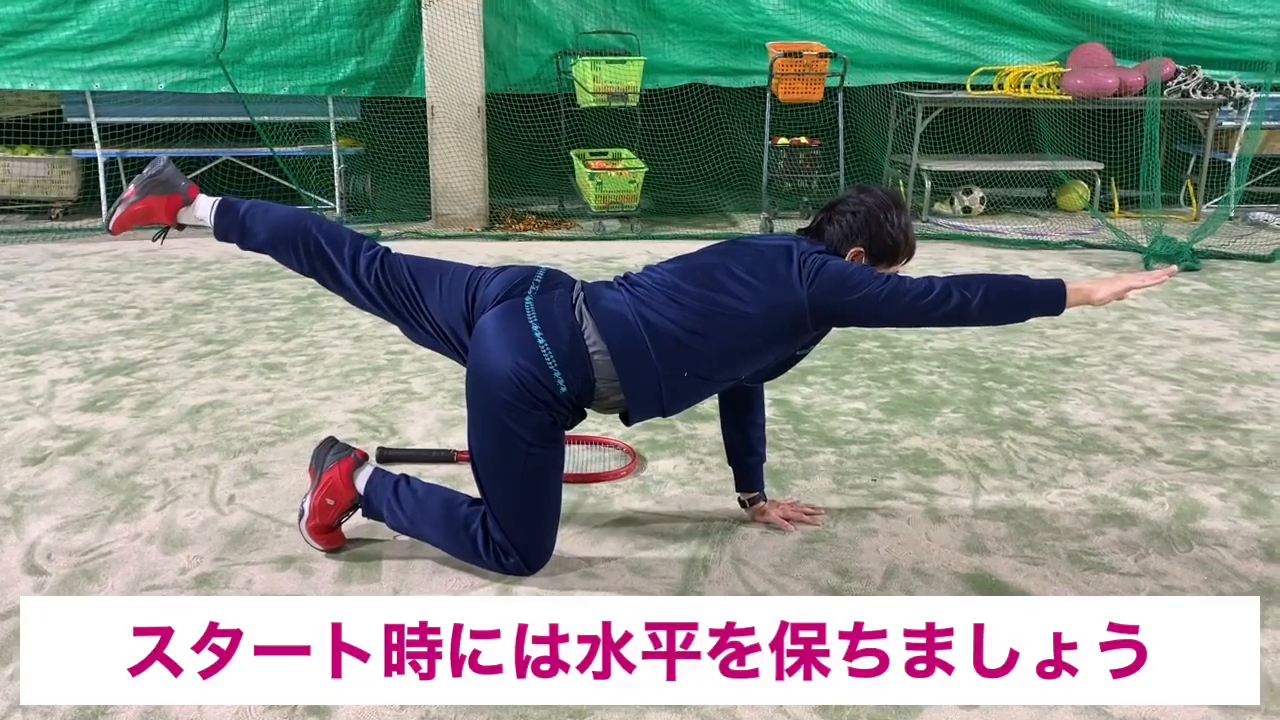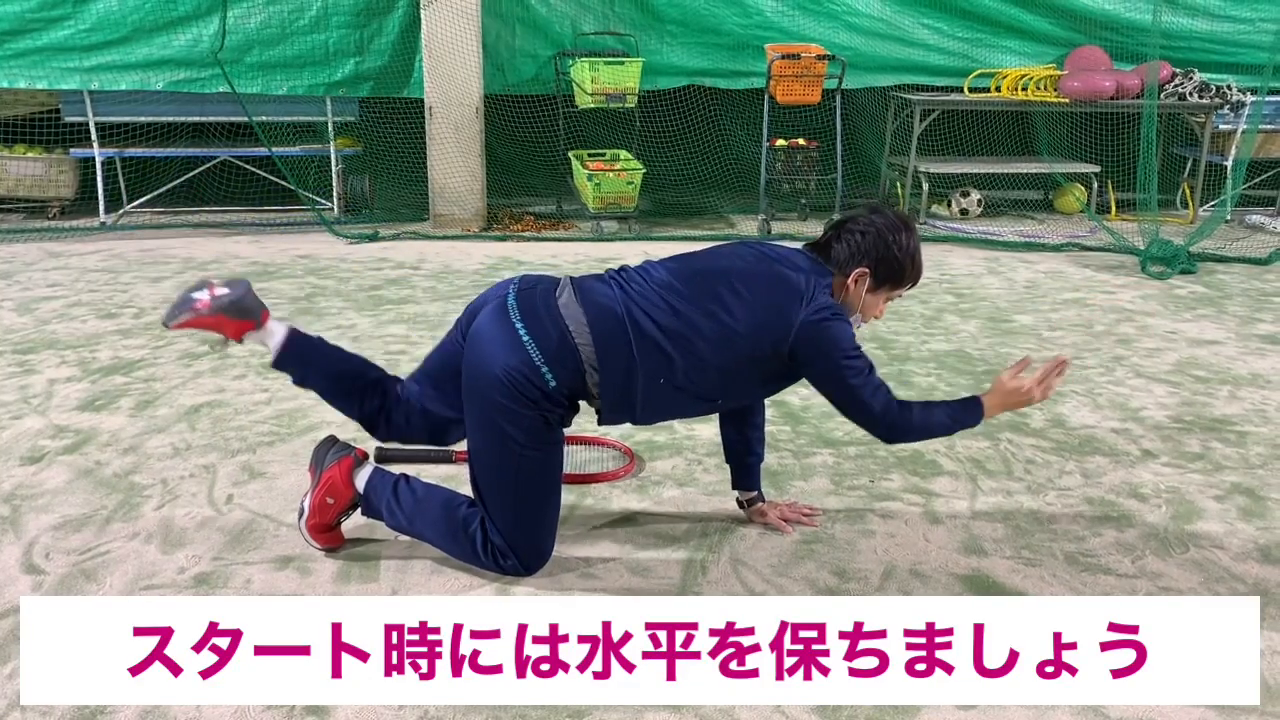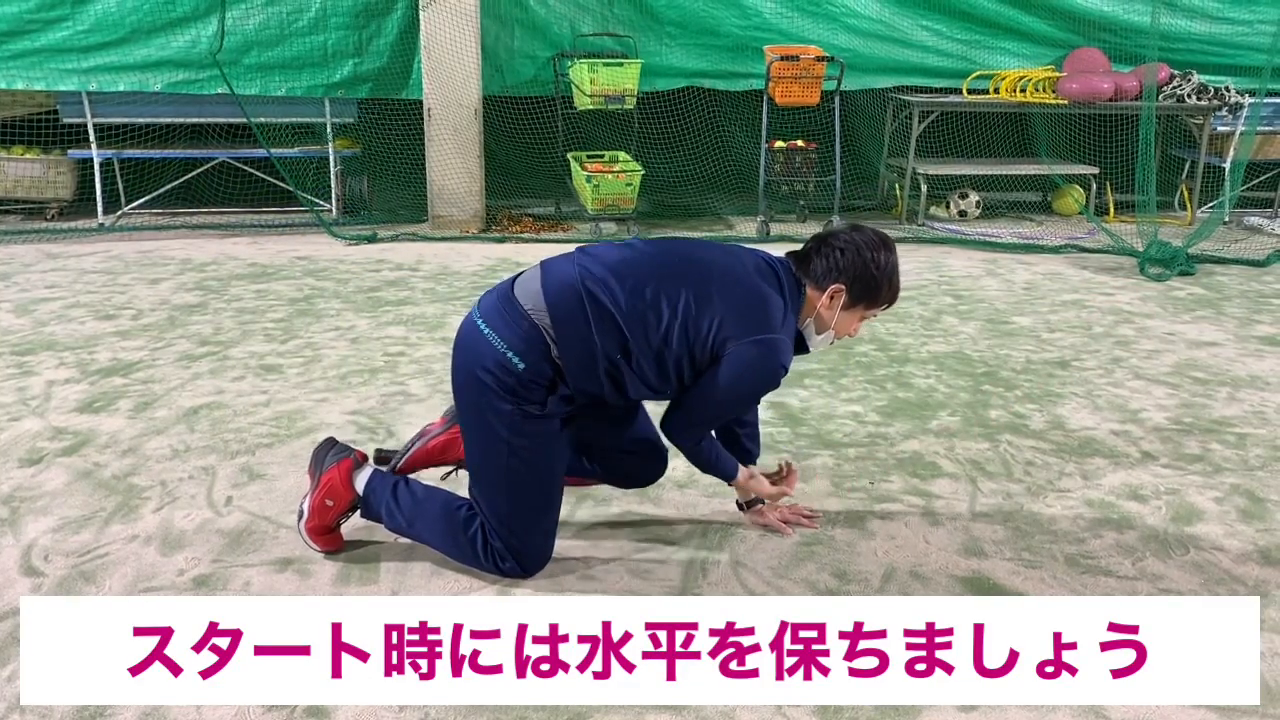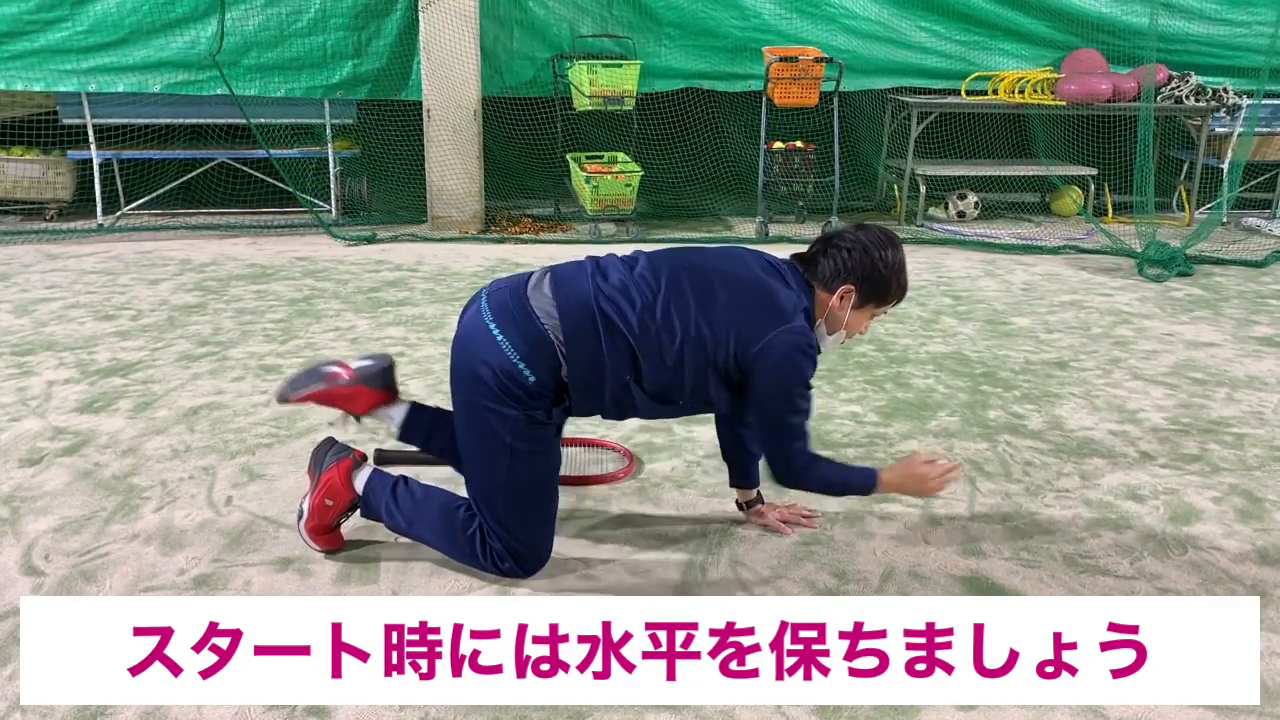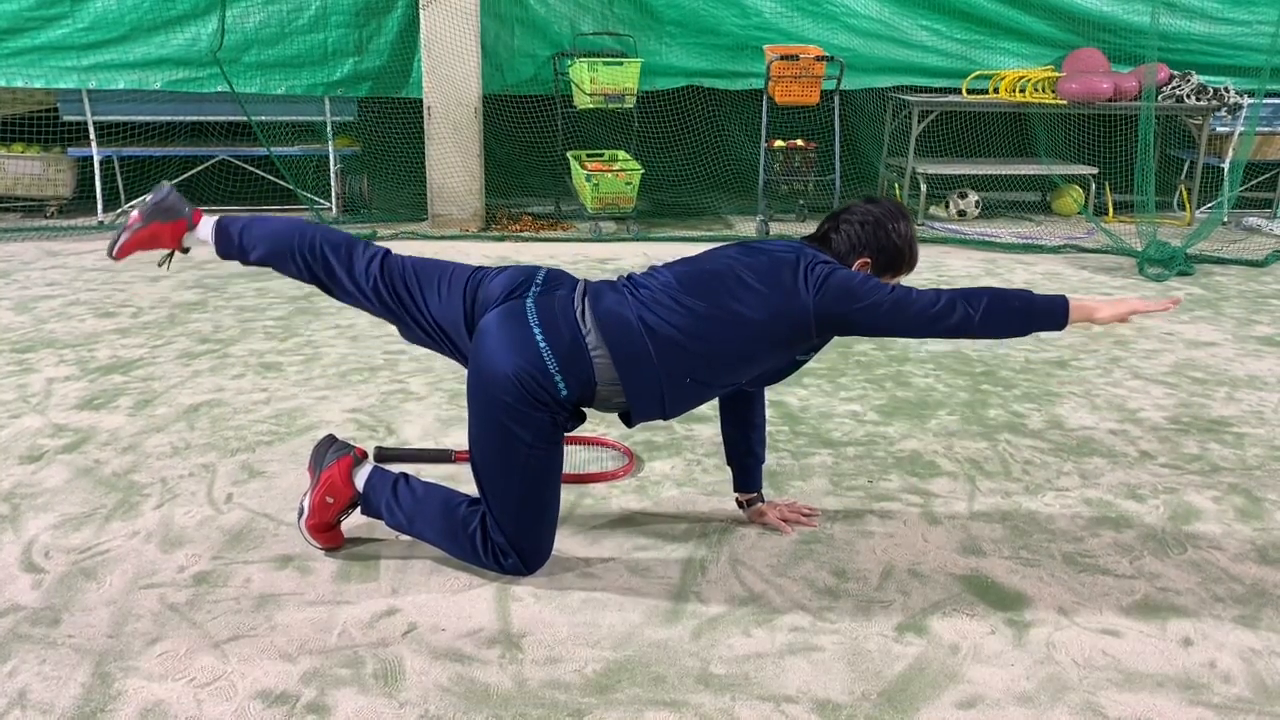
dt=1s
person 1, frame 1
left shoulder: (765, 258)
right shoulder: (817, 284)
left elbow: (739, 383)
right elbow: (949, 299)
left wrist: (754, 495)
right wrist: (1076, 291)
left hip: (521, 300)
right hip: (529, 368)
left knee: (364, 269)
right knee: (516, 547)
left ankle: (187, 205)
right ankle: (355, 482)
person 1, frame 2
left shoulder: (772, 266)
right shoulder: (816, 320)
left elbow: (741, 384)
right elbow: (886, 420)
left wrist: (752, 497)
right wrist: (989, 405)
left hip: (514, 310)
right hip: (527, 368)
left knee: (408, 417)
right knee: (515, 550)
left ankle: (253, 323)
right ankle: (356, 483)
person 1, frame 3
left shoulder: (763, 275)
right shoulder: (766, 346)
left elbow: (730, 398)
right elbow: (686, 427)
left wrist: (752, 498)
right wrist: (743, 478)
left hip: (527, 325)
right hip: (511, 360)
left knee: (642, 465)
right knee: (517, 555)
left ankle: (472, 442)
right ankle: (356, 482)
person 1, frame 4
left shoulder: (764, 277)
right shoulder: (787, 340)
left elbow: (734, 395)
right elbow: (793, 464)
left wrist: (749, 500)
right wrist: (886, 481)
left hip: (509, 311)
right hip: (514, 362)
left knee: (495, 471)
right knee: (514, 552)
left ankle: (375, 400)
right ankle: (355, 480)
person 1, frame 5
left shoulder: (772, 265)
right shoulder: (826, 293)
left elbow: (741, 385)
right elbow: (953, 311)
left wrist: (752, 496)
right wrist: (1080, 311)
left hip: (529, 300)
right hip: (534, 370)
left knee: (369, 272)
right knee: (513, 548)
left ankle: (190, 226)
right ankle: (357, 480)
